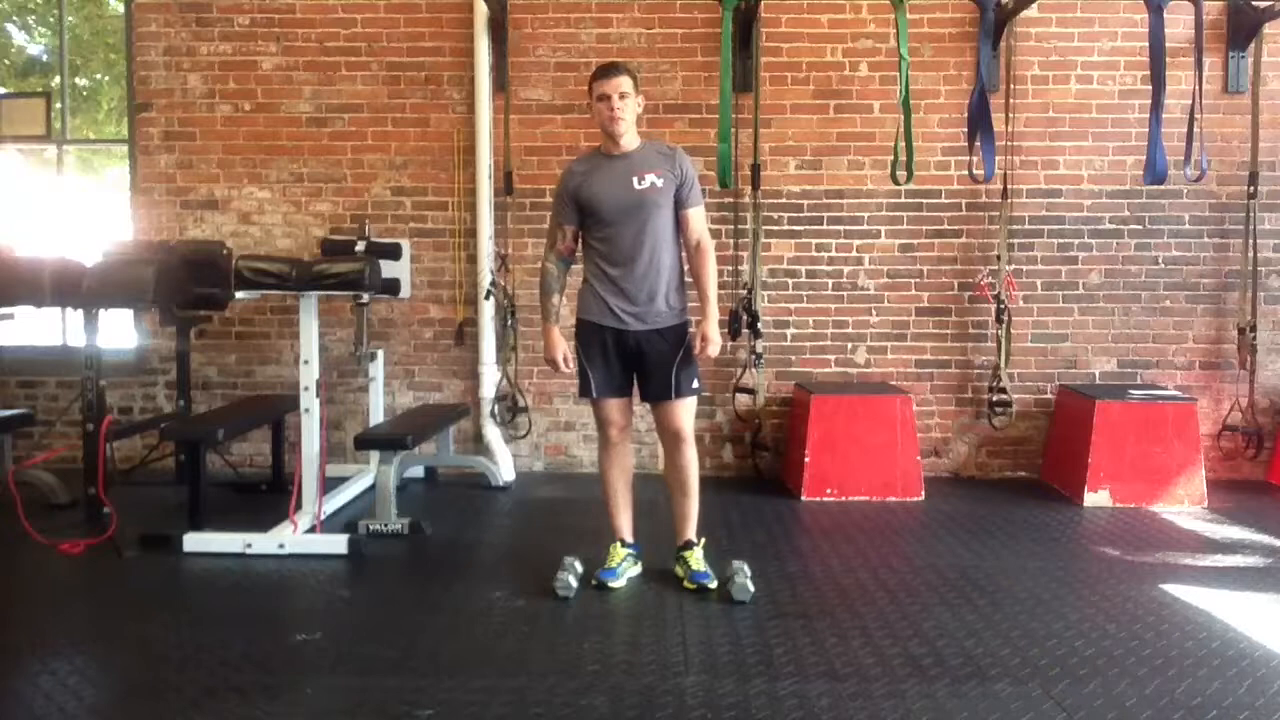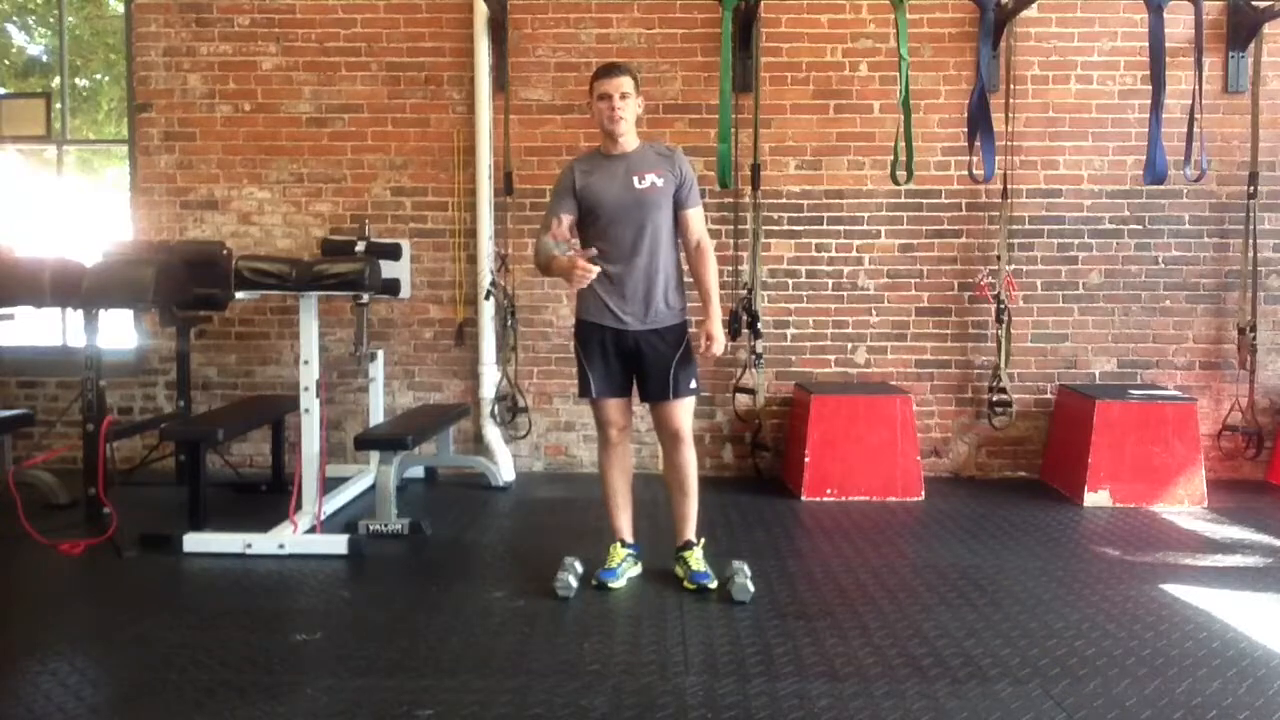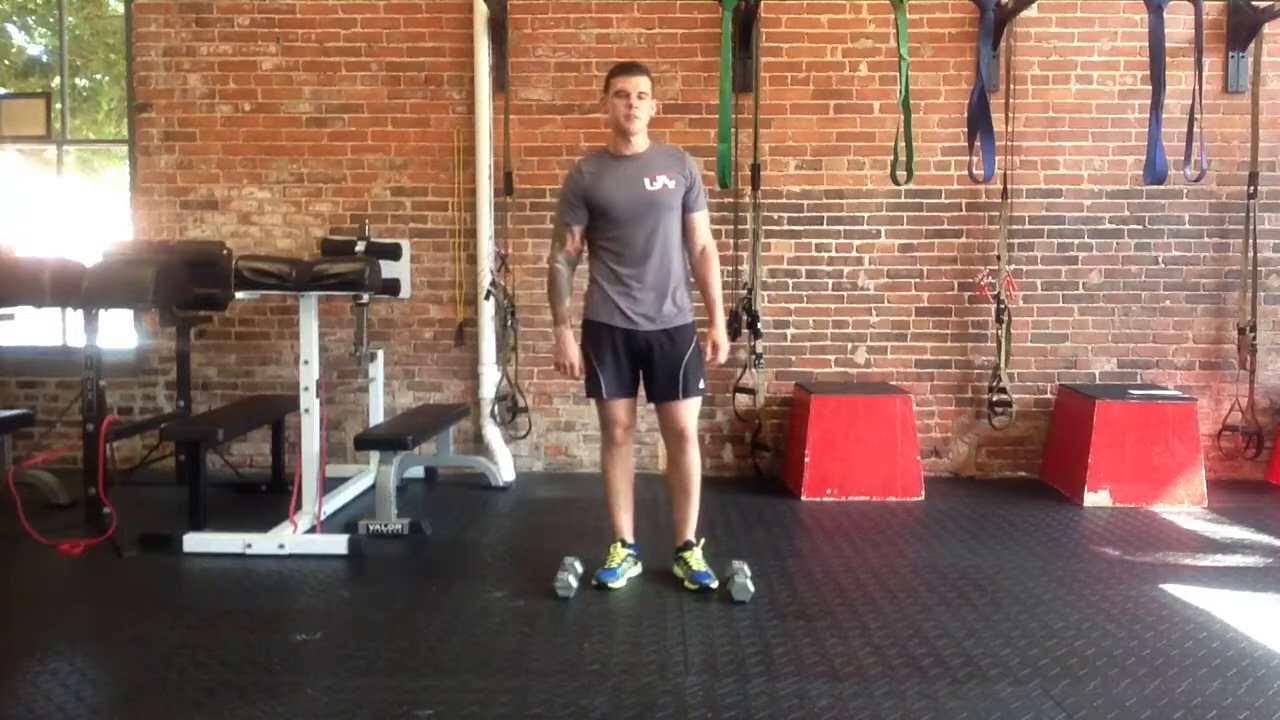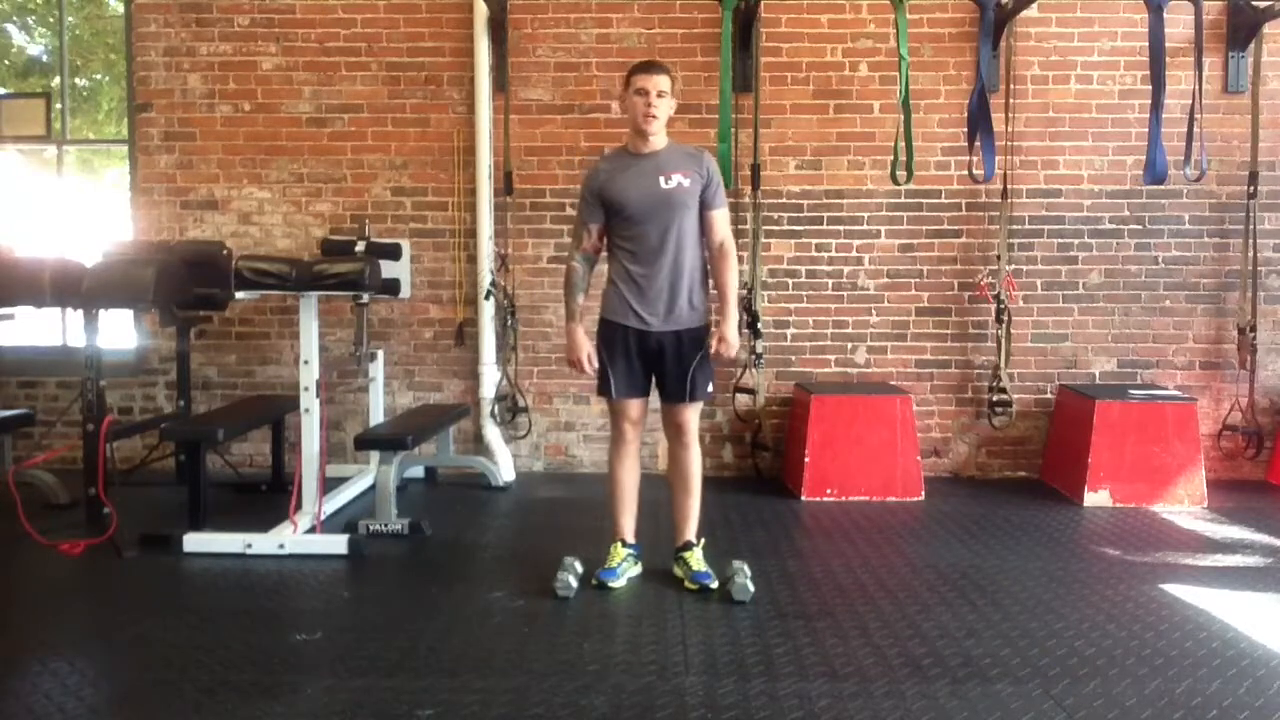
dt=0.4s
person 1, frame 1
left shoulder: (673, 162)
right shoulder: (577, 175)
left elbow: (699, 243)
right elbow: (557, 256)
left wrist: (709, 315)
right wrist: (551, 328)
left hip: (665, 323)
right hip: (600, 326)
left knee: (678, 432)
right knee: (613, 432)
left ankle: (688, 547)
right ankle: (623, 547)
person 1, frame 2
left shoulder: (671, 163)
right shoulder: (577, 174)
left elbow: (697, 242)
right elbow: (546, 244)
left wrist: (712, 313)
right wrist: (565, 263)
left hip: (665, 322)
right hip: (600, 325)
left knee: (677, 432)
right knee: (613, 431)
left ankle: (688, 548)
right ankle: (624, 547)
person 1, frame 3
left shoulder: (681, 166)
right shoulder: (585, 175)
left elbow: (702, 248)
right elbow: (563, 258)
left wrist: (717, 320)
right wrist: (562, 332)
left hip: (672, 323)
right hip: (608, 325)
left knee: (683, 433)
right knee: (617, 432)
left ankle: (687, 548)
right ankle: (625, 548)
person 1, frame 4
left shoulder: (699, 164)
right shoulder: (603, 173)
left elbow: (722, 245)
right elbow: (582, 255)
left wrist: (728, 315)
right wrist: (574, 326)
left hip: (686, 323)
right hip: (622, 324)
left knee: (684, 430)
right knee: (626, 429)
left ankle: (688, 548)
right ankle: (624, 547)
